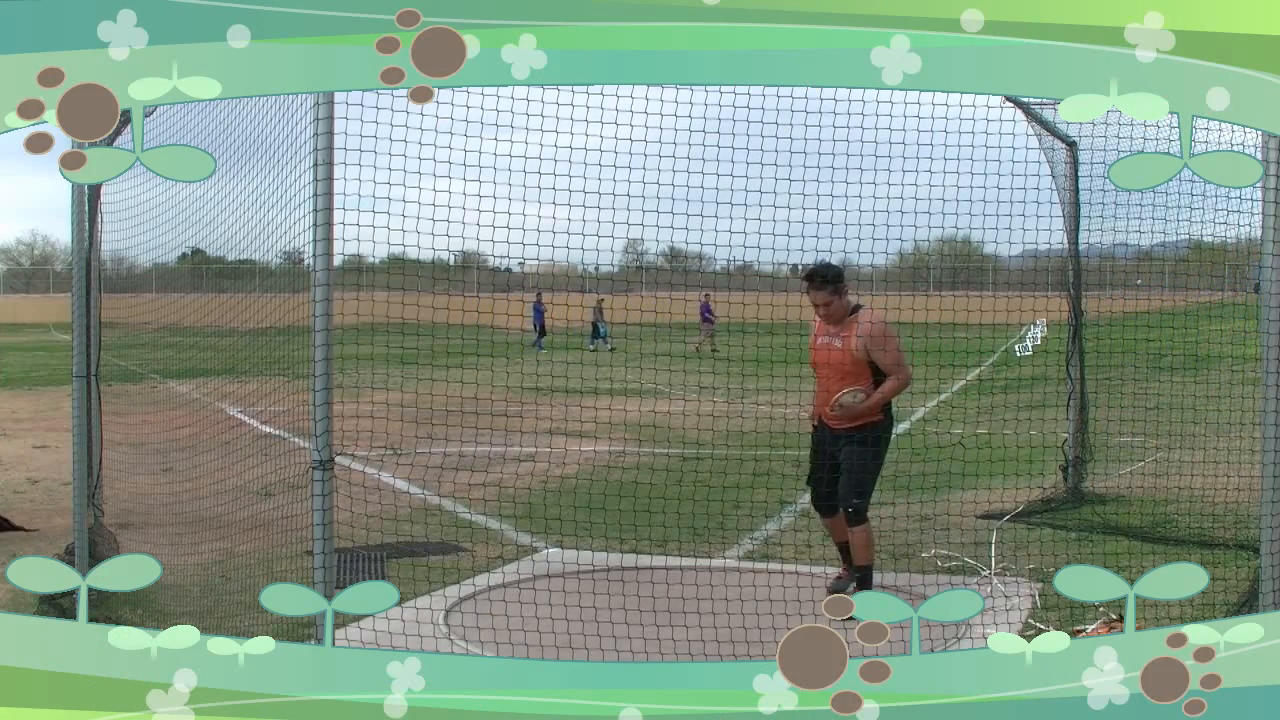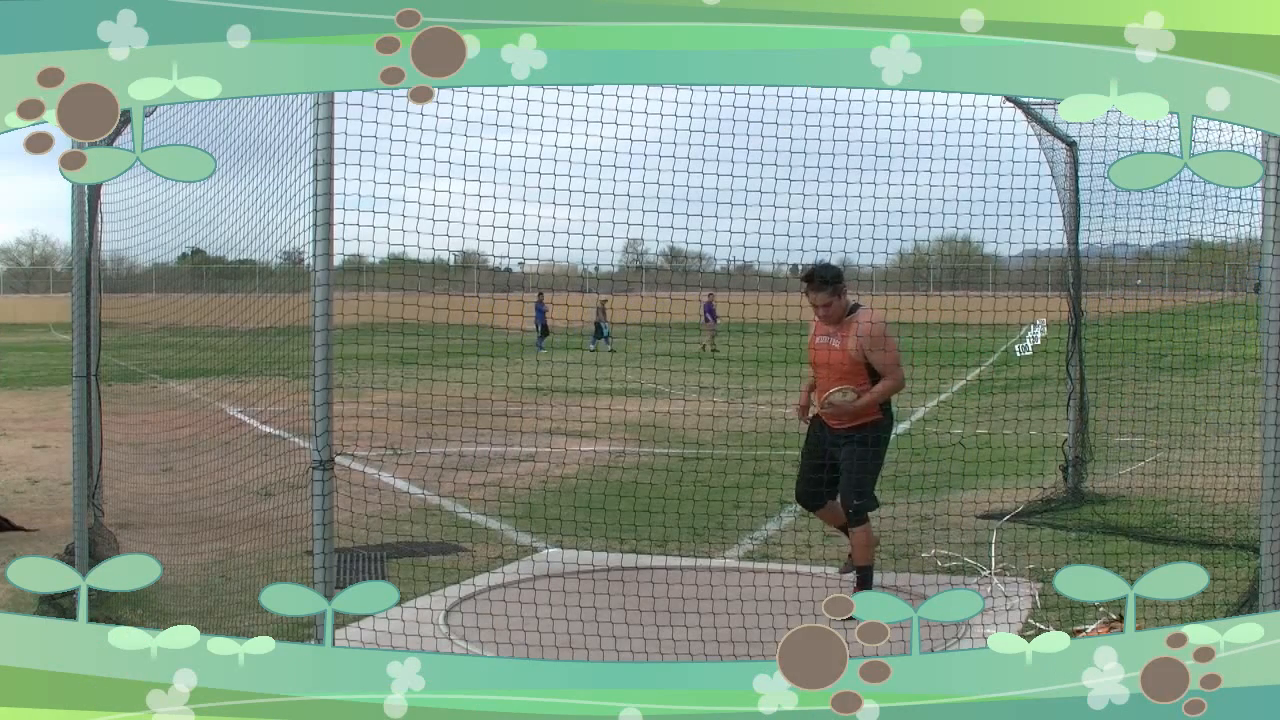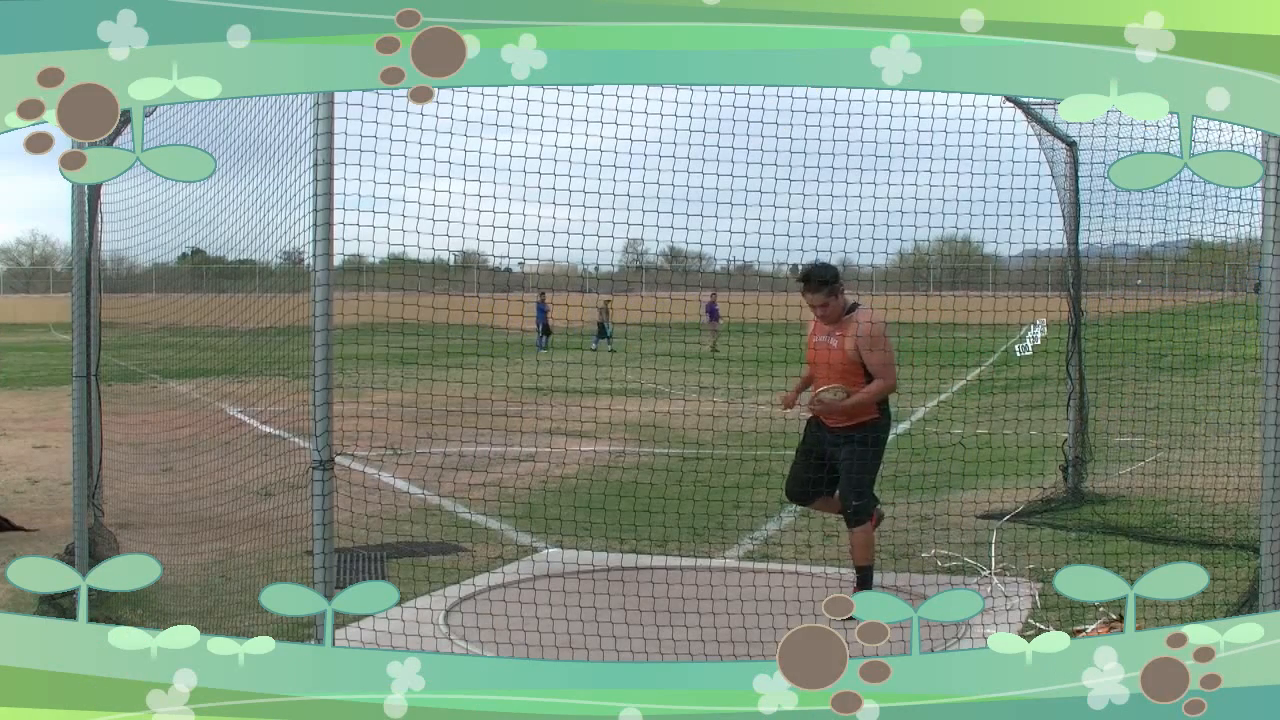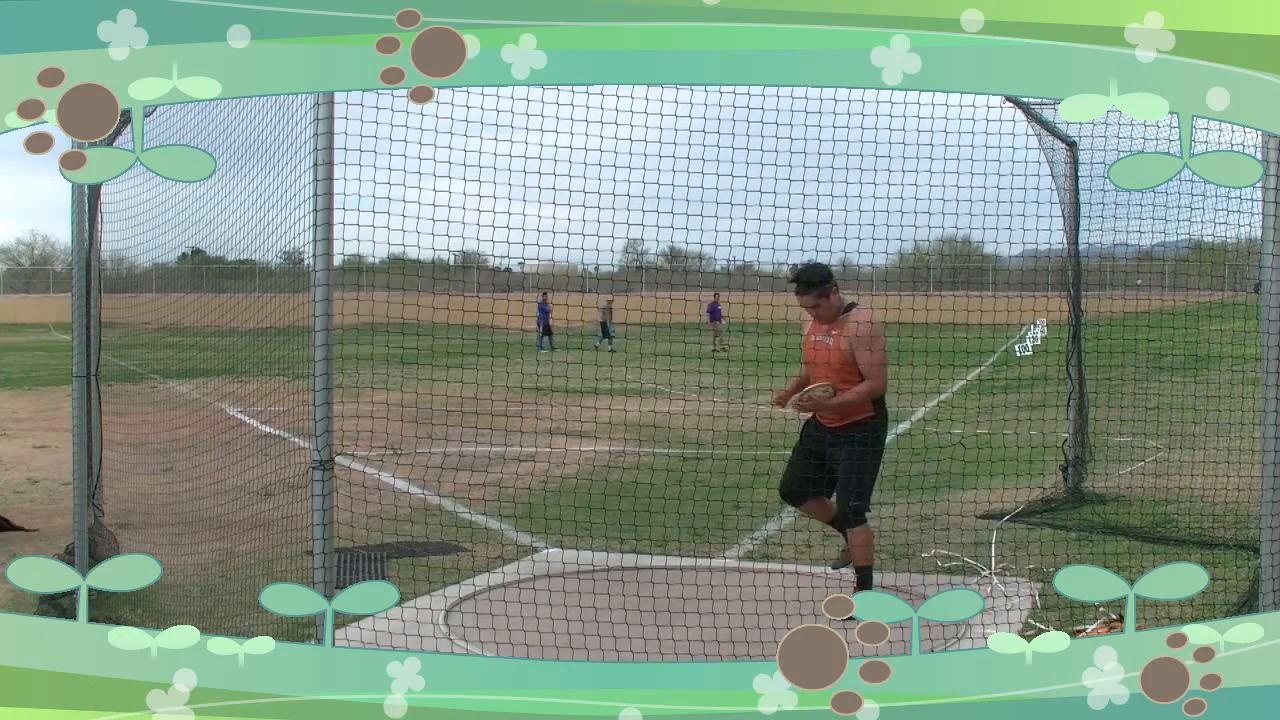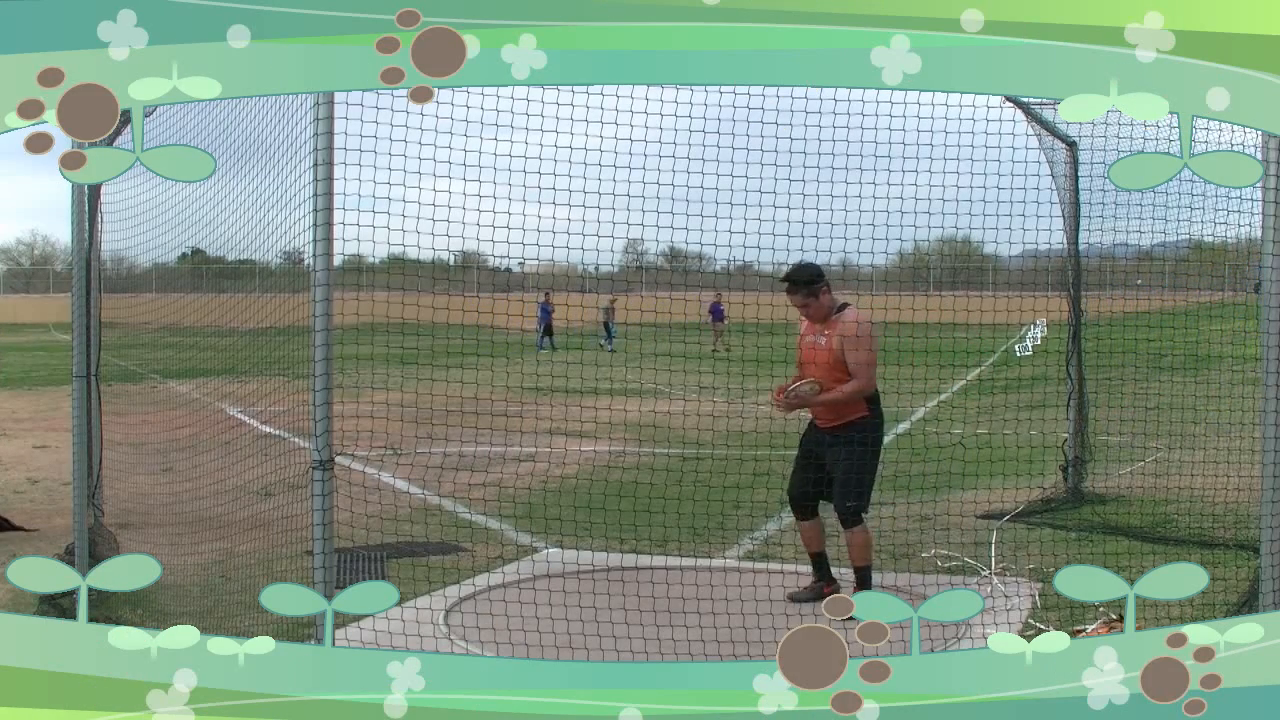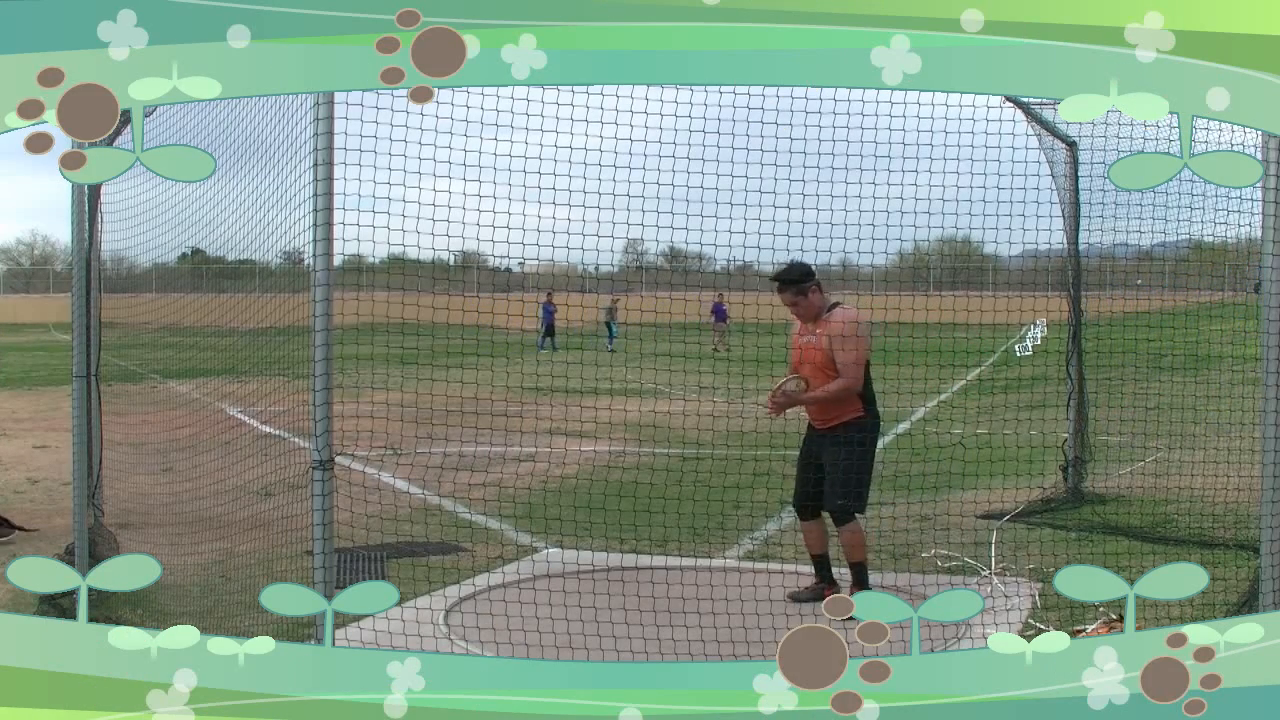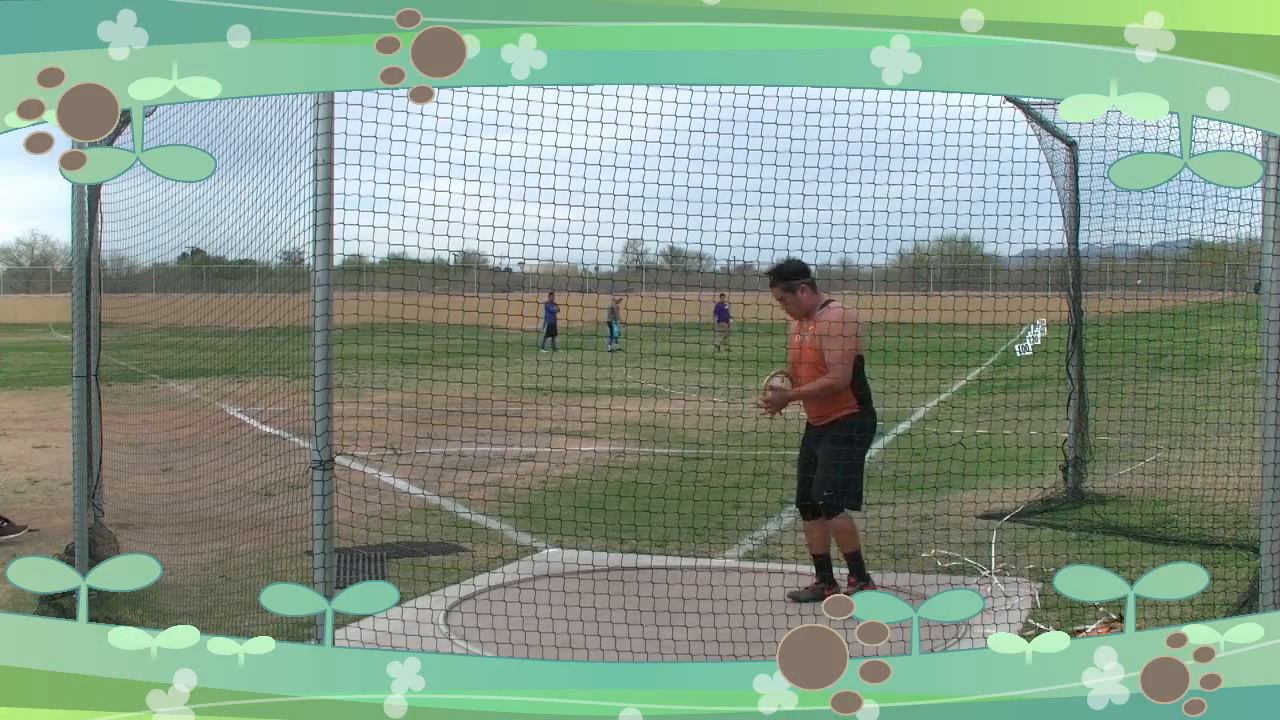
dt=0.1s
person 1, frame 1
left shoulder: (872, 325)
right shoulder: (818, 324)
left elbow: (901, 376)
left wrist: (864, 407)
right wrist: (817, 404)
left hip: (867, 431)
right hip: (828, 428)
left knee: (853, 508)
right knee: (823, 502)
left ankle: (865, 591)
right ankle: (849, 566)
person 1, frame 2
left shoulder: (869, 325)
right shoulder: (818, 322)
left elbow: (896, 380)
left wrist: (853, 407)
right wrist: (808, 393)
left hip: (866, 429)
right hip: (826, 425)
left knee: (855, 508)
right knee: (808, 495)
left ankle: (865, 590)
right ankle: (856, 536)
person 1, frame 3
left shoulder: (867, 325)
right shoulder: (816, 322)
left elbow: (887, 382)
left wrist: (843, 406)
right wrist: (797, 389)
left hip: (863, 429)
right hip: (823, 424)
left knee: (853, 510)
right knee: (798, 490)
left ankle: (865, 590)
right ankle: (867, 512)
person 1, frame 4
left shoulder: (862, 325)
right shoulder: (812, 323)
left elbow: (877, 385)
left wrist: (826, 403)
right wrist: (794, 388)
left hip: (860, 429)
right hip: (821, 425)
left knee: (850, 510)
right knee: (793, 489)
left ankle: (864, 592)
right ankle: (848, 532)
person 1, frame 5
left shoulder: (854, 324)
right shoulder: (806, 324)
left elbow: (866, 384)
left wrist: (814, 401)
right wrist: (789, 389)
left hip: (856, 430)
right hip: (819, 428)
left knee: (848, 511)
right knee: (800, 501)
left ankle: (864, 592)
right ankle: (824, 580)
person 1, frame 6
left shoulder: (846, 321)
right shoulder: (801, 326)
left elbow: (852, 382)
left wrist: (799, 399)
right wrist: (786, 396)
left hip: (853, 428)
right hip: (819, 428)
left knee: (841, 509)
right knee: (806, 506)
left ankle: (860, 587)
right ankle: (825, 582)
person 1, frame 7
left shoulder: (837, 319)
right shoulder: (798, 323)
left elbow: (839, 379)
left wrist: (789, 396)
right wrist: (779, 395)
left hip: (849, 425)
right hip: (817, 426)
left knee: (828, 501)
right knee: (807, 505)
left ankle: (861, 581)
right ankle: (825, 582)
